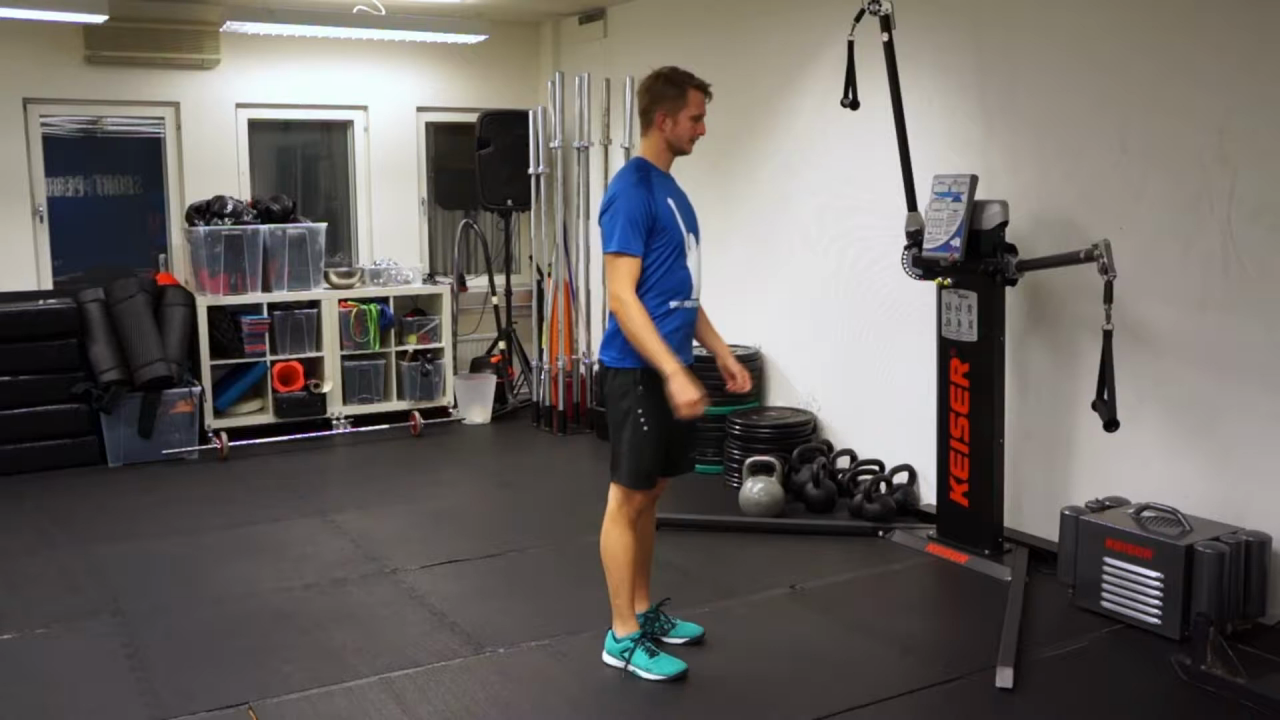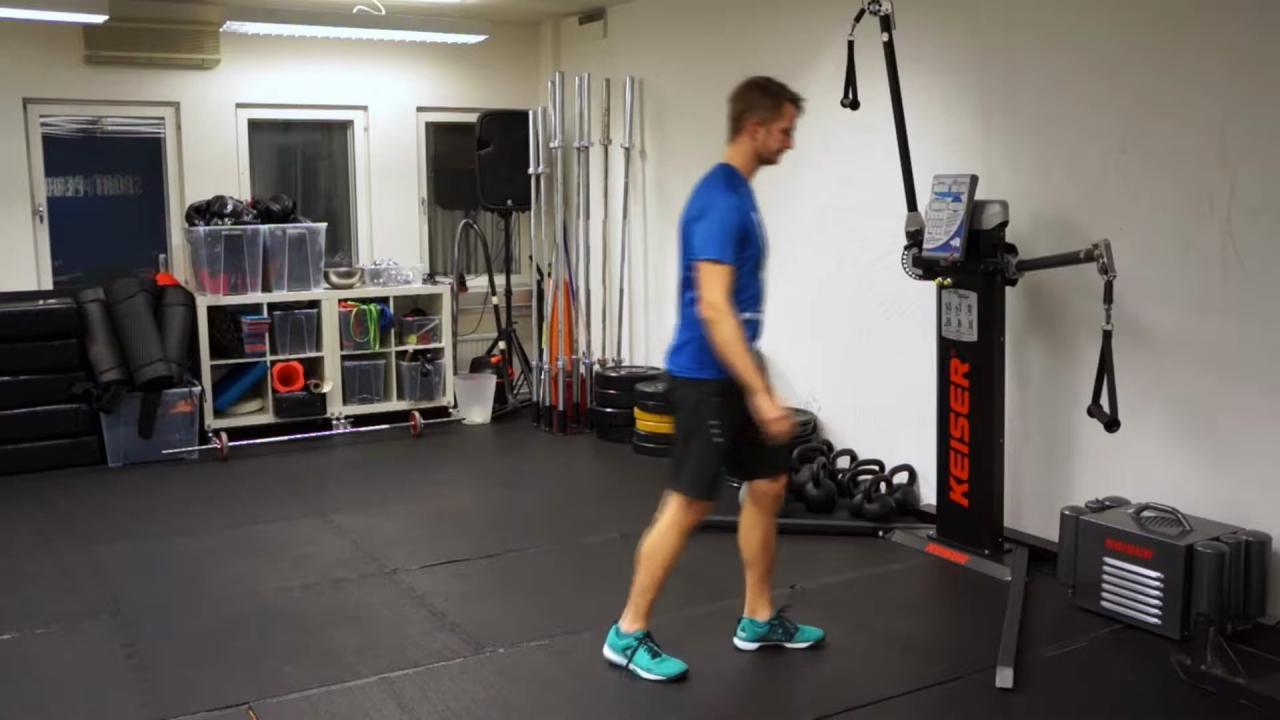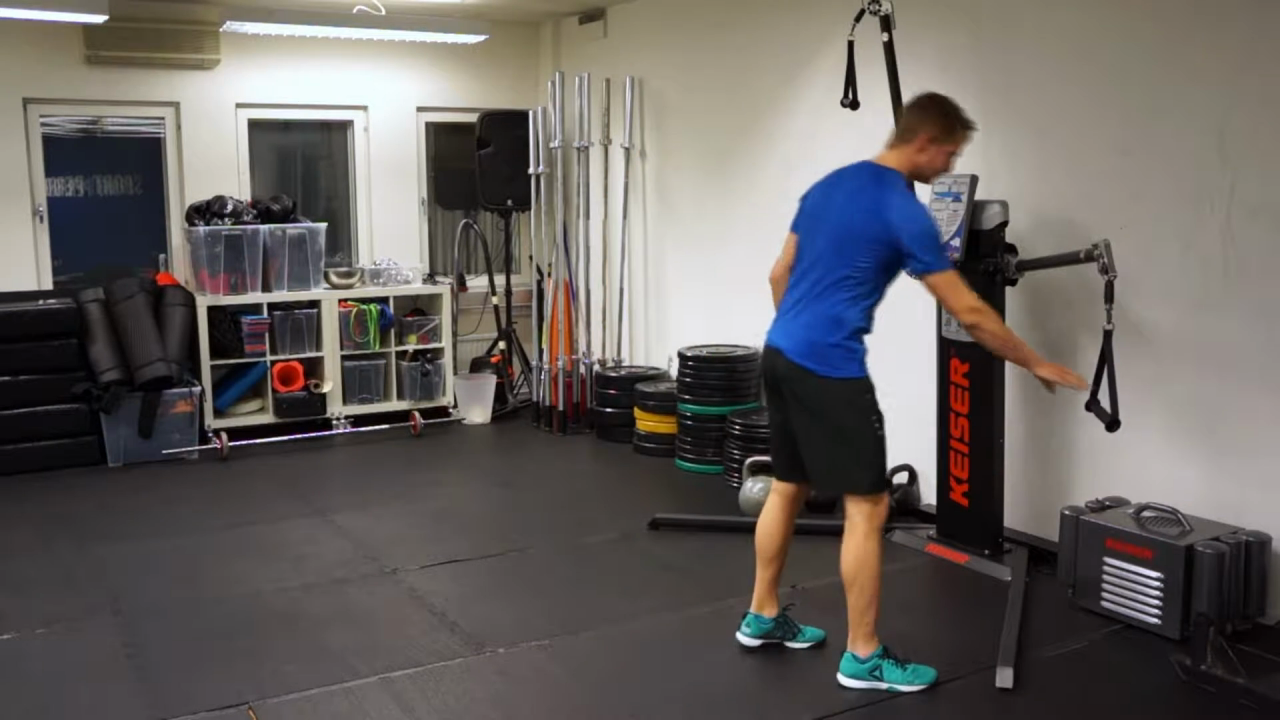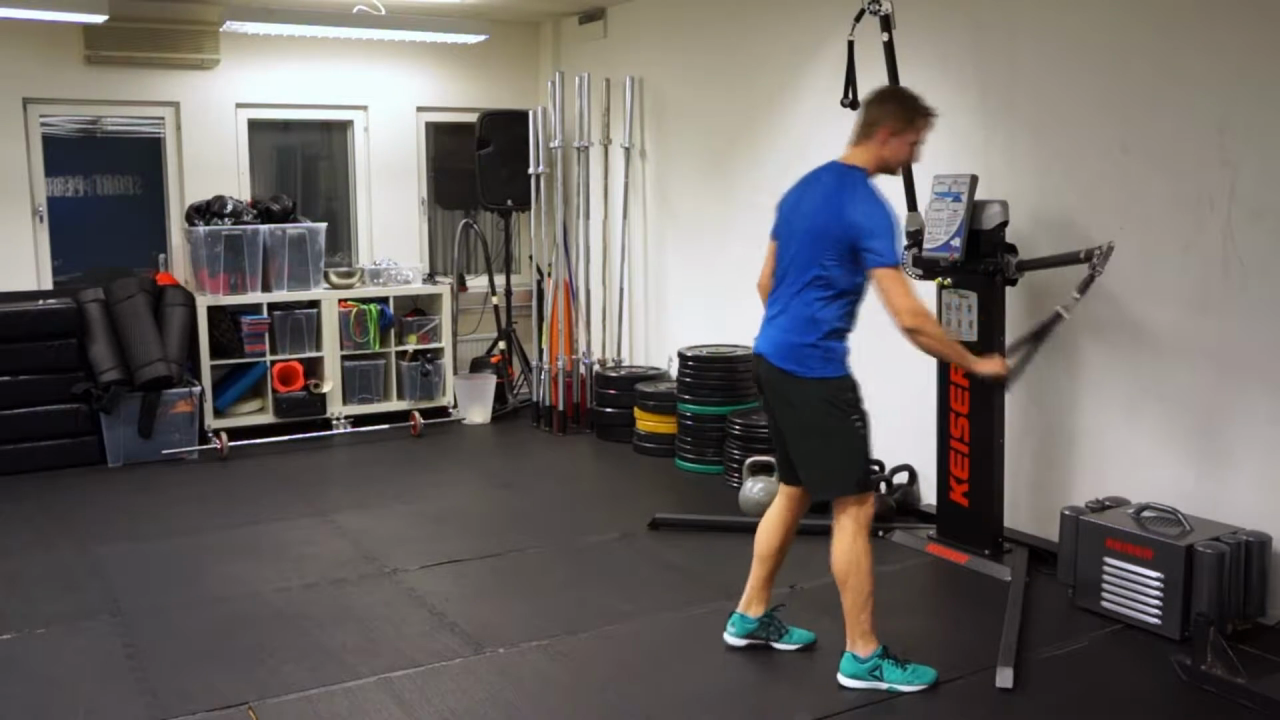
dt=0.7s
person 1, frame 1
left shoulder: (670, 189)
right shoulder: (631, 191)
right elbow: (622, 296)
left wrist: (722, 354)
right wrist: (673, 374)
left hip: (671, 366)
right hip: (640, 372)
left knee: (650, 494)
right knee: (628, 498)
left ankle: (644, 609)
right ankle: (623, 636)
person 1, frame 2
left shoulder: (738, 193)
right shoulder: (720, 199)
right elbow: (714, 307)
right wrist: (759, 393)
left hip: (733, 371)
right hip: (707, 377)
left knee: (769, 487)
right knee: (687, 506)
left ankle: (759, 619)
right ankle: (629, 632)
person 1, frame 3
left shoulder: (826, 186)
right shoulder: (904, 212)
left elbow: (779, 273)
right elbow: (969, 312)
right wrist: (1036, 364)
left hip: (780, 353)
right hip: (828, 367)
left knee: (787, 488)
right knee: (867, 506)
left ankle: (763, 616)
right ankle: (862, 656)
person 1, frame 4
left shoulder: (803, 189)
right shoulder: (867, 208)
left elbow: (766, 281)
right elbow: (909, 317)
right wrist: (975, 364)
left hip: (772, 358)
right hip: (813, 369)
left knee: (796, 492)
right knee: (854, 507)
left ankle: (750, 616)
right ankle: (862, 655)
